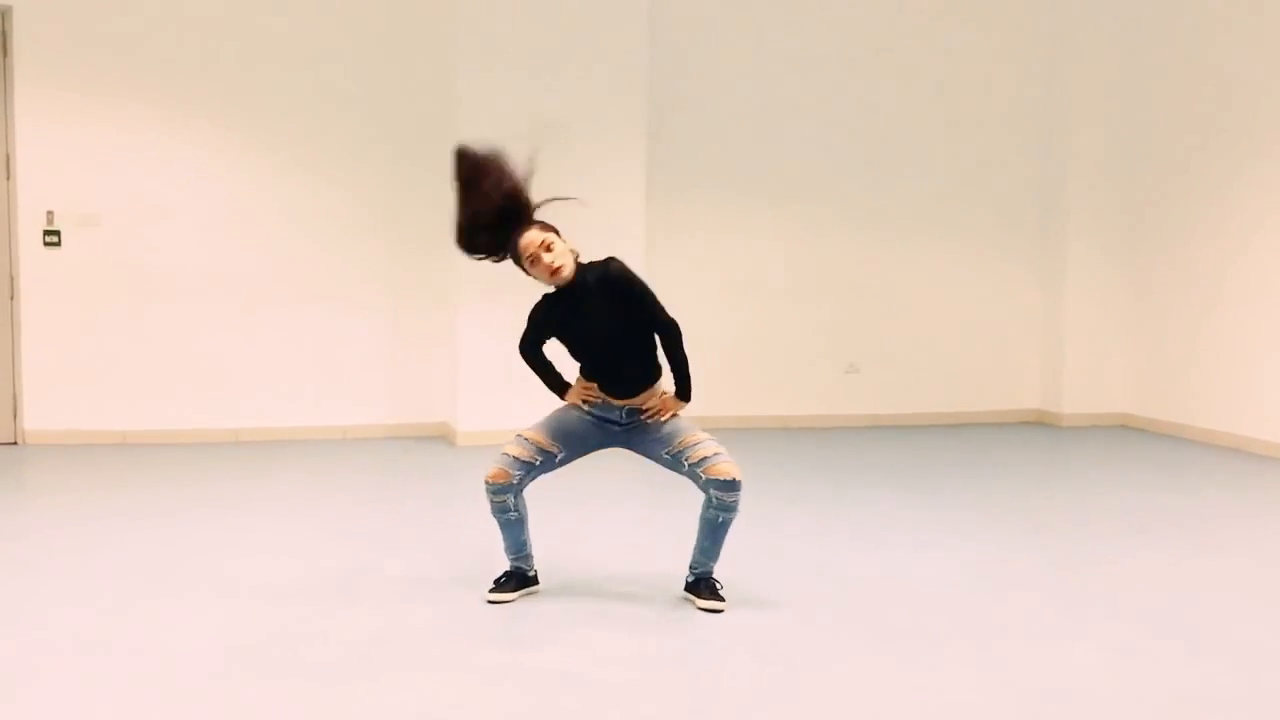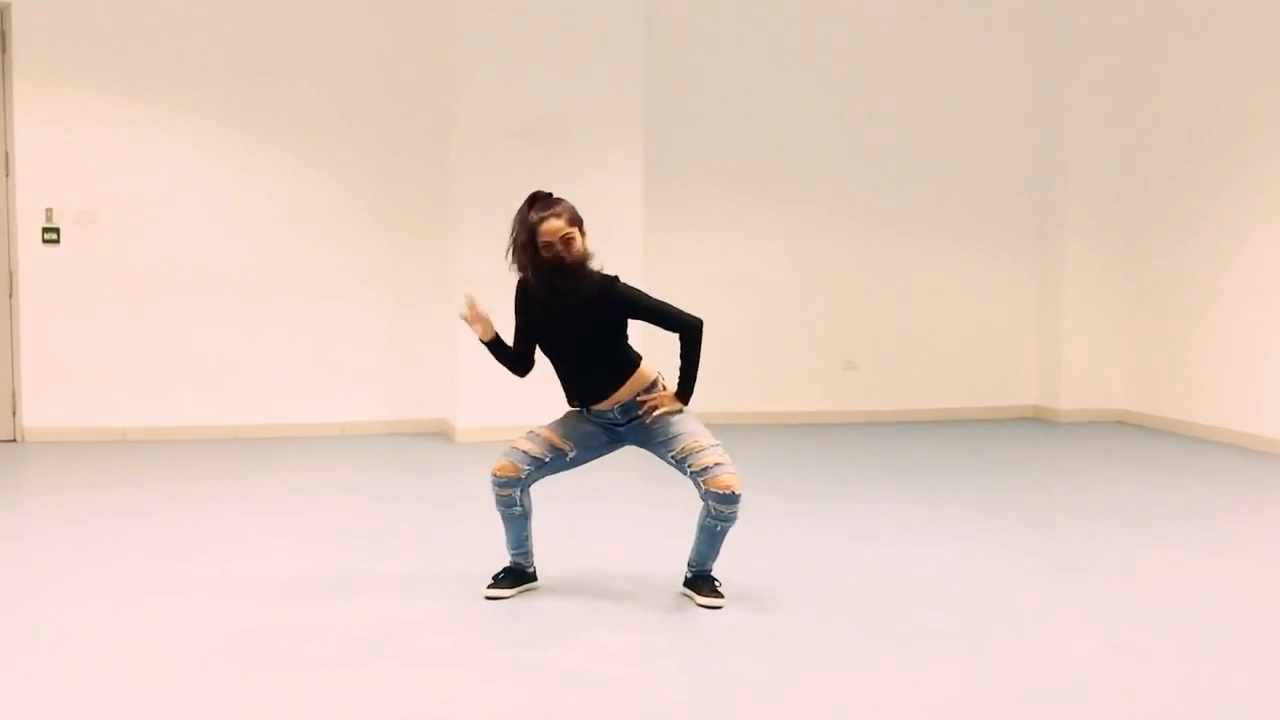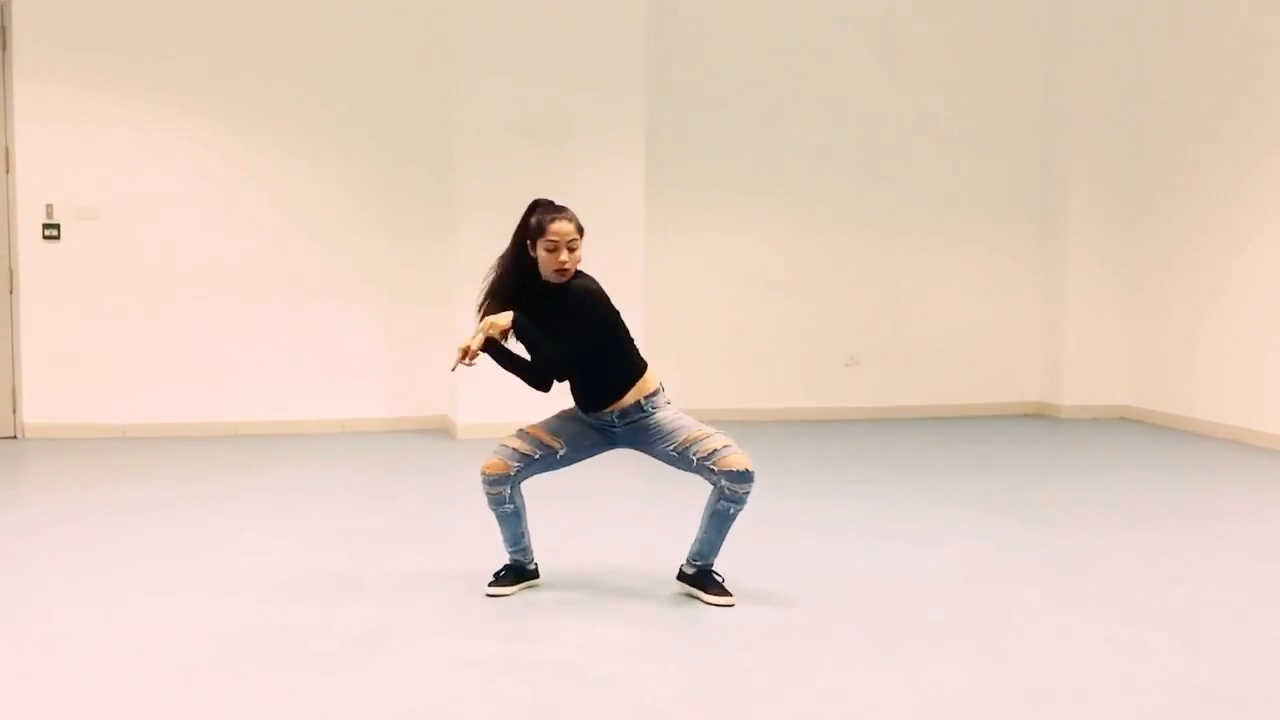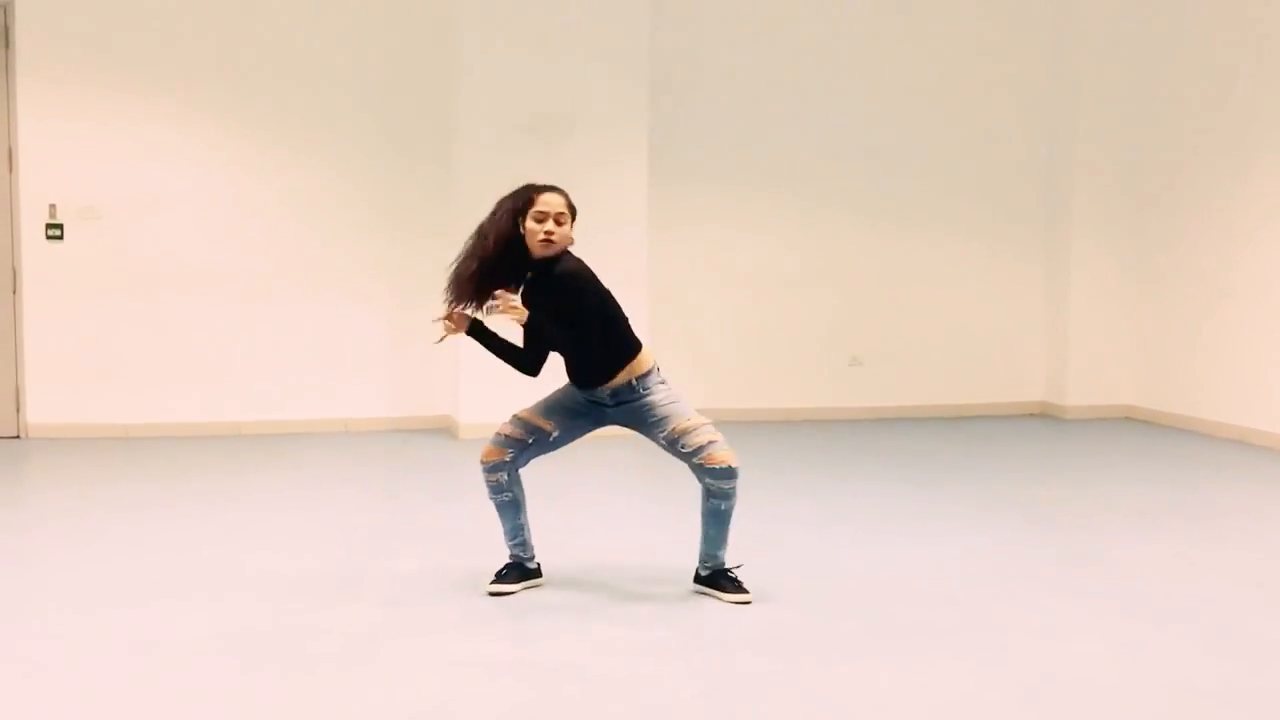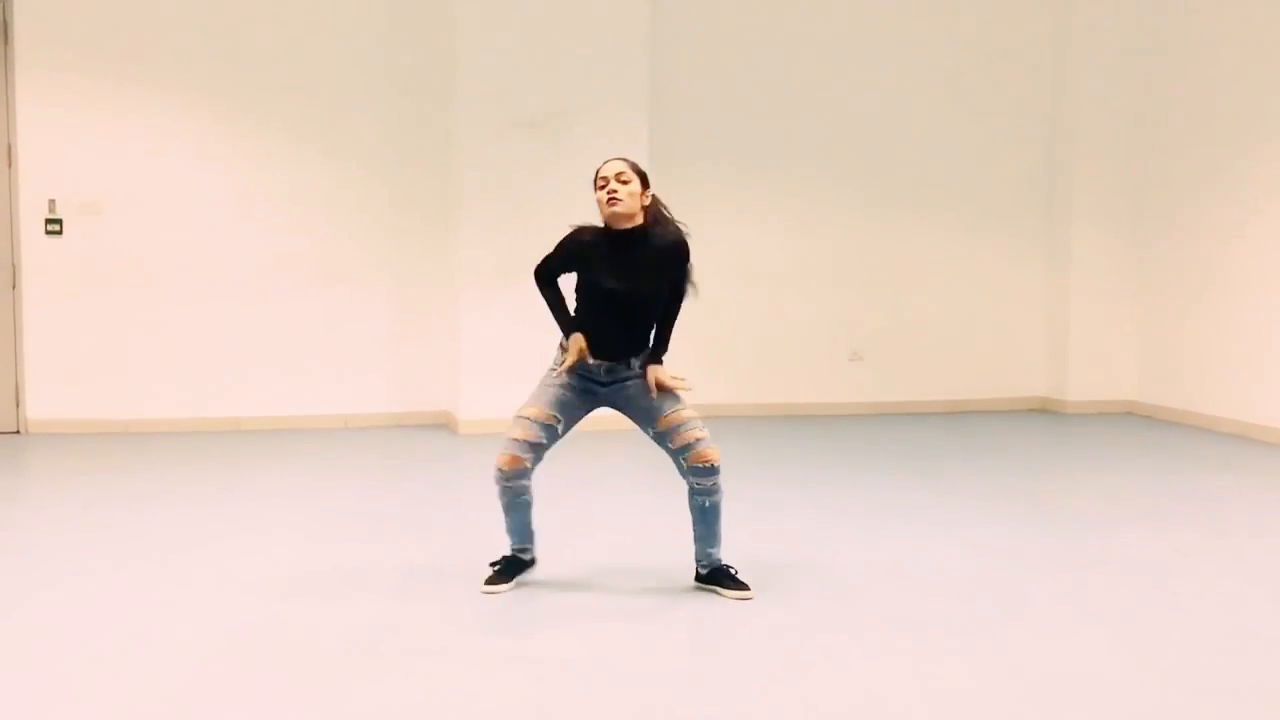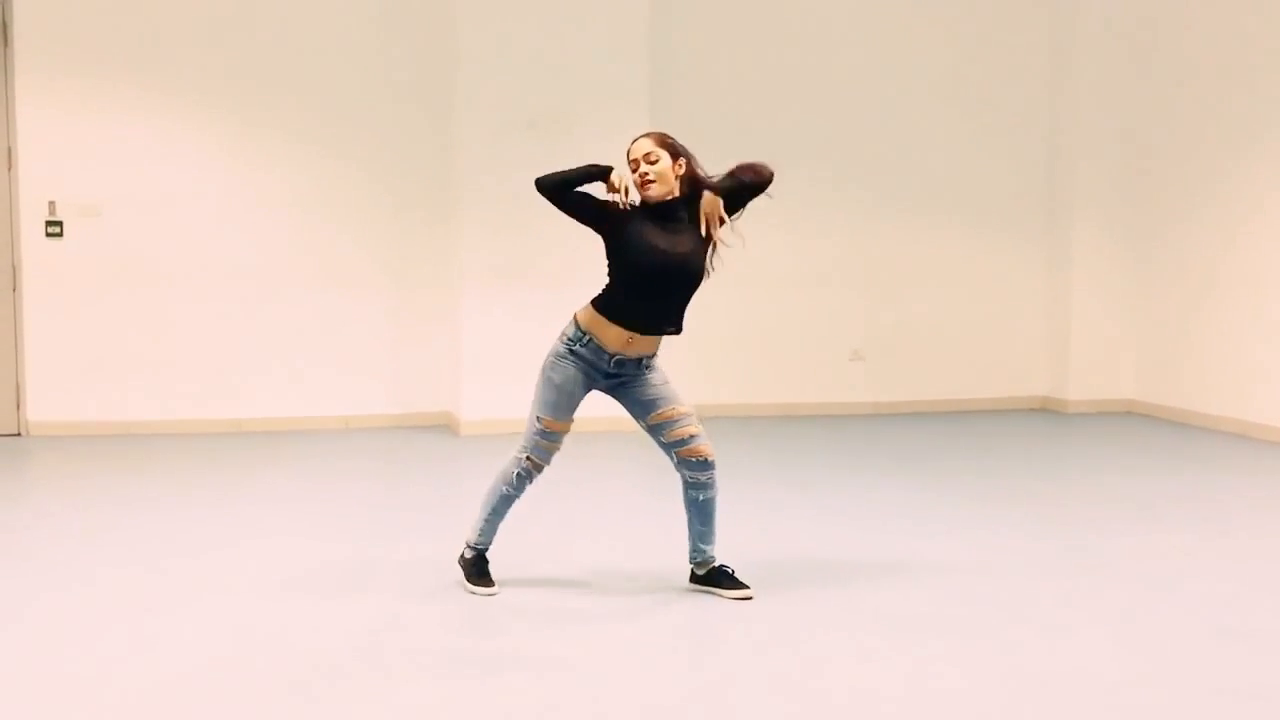
dt=0.5s
person 1, frame 1
left shoulder: (611, 275)
right shoulder: (547, 312)
left elbow: (666, 327)
right elbow: (529, 347)
left wrist: (681, 396)
right wrist: (562, 389)
left hip: (651, 415)
right hip: (592, 415)
left knee: (725, 479)
right knee: (500, 477)
left ankle: (700, 578)
right ankle: (521, 570)
person 1, frame 2
left shoulder: (606, 290)
right shoulder: (531, 292)
left elbow: (690, 325)
right elbow: (521, 363)
left wrist: (682, 394)
right wrist: (488, 336)
left hip: (649, 408)
right hip: (592, 420)
left knee: (724, 489)
right knee: (506, 472)
left ankle: (698, 574)
right ankle: (522, 567)
person 1, frame 3
left shoulder: (584, 293)
right shoulder: (533, 300)
left elbow: (565, 363)
right elbow: (544, 380)
left wrist: (514, 322)
right wrist: (489, 345)
left hip: (646, 411)
right hip: (592, 421)
left knee: (736, 470)
right knee: (497, 470)
left ankle: (696, 569)
right ankle: (522, 564)
person 1, frame 4
left shoulder: (572, 275)
right shoulder: (528, 283)
left elbow: (584, 348)
right elbow: (532, 363)
left wrist: (529, 320)
right wrist: (471, 327)
left hip: (639, 391)
right hip: (586, 397)
left knee: (720, 466)
right knee: (496, 457)
left ankle: (711, 570)
right ankle: (524, 562)
person 1, frame 5
left shoulder: (669, 246)
right shoulder: (585, 241)
right elbow: (545, 274)
left wrist: (654, 363)
right wrist: (571, 329)
left hip: (633, 374)
right hip: (576, 373)
left knee: (703, 461)
right knee: (512, 461)
left ankle: (709, 565)
right ankle: (520, 553)
person 1, frame 6
left shoulder: (699, 215)
right shoulder: (622, 217)
left elbow: (760, 177)
right elbow: (546, 186)
left wrist: (716, 193)
right wrist: (606, 174)
left hip: (638, 368)
right hip: (581, 351)
left knee: (698, 458)
right knee: (533, 457)
left ankle: (704, 566)
right ankle: (475, 551)
